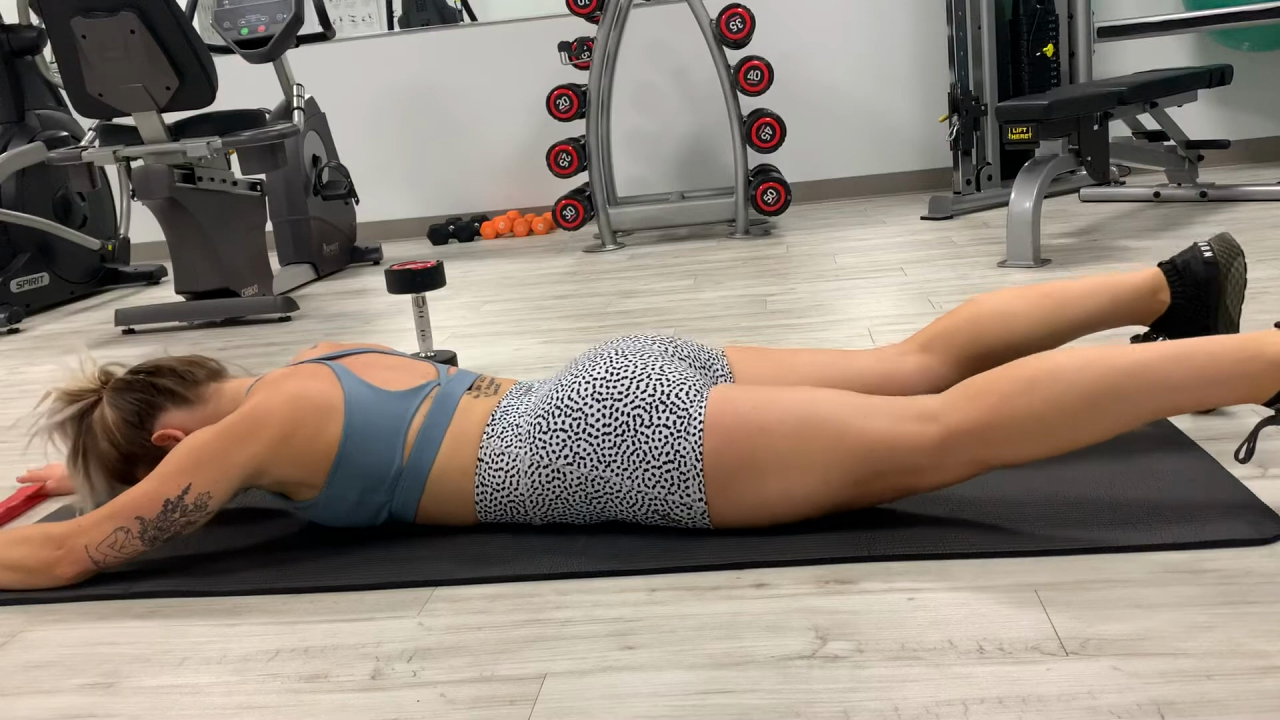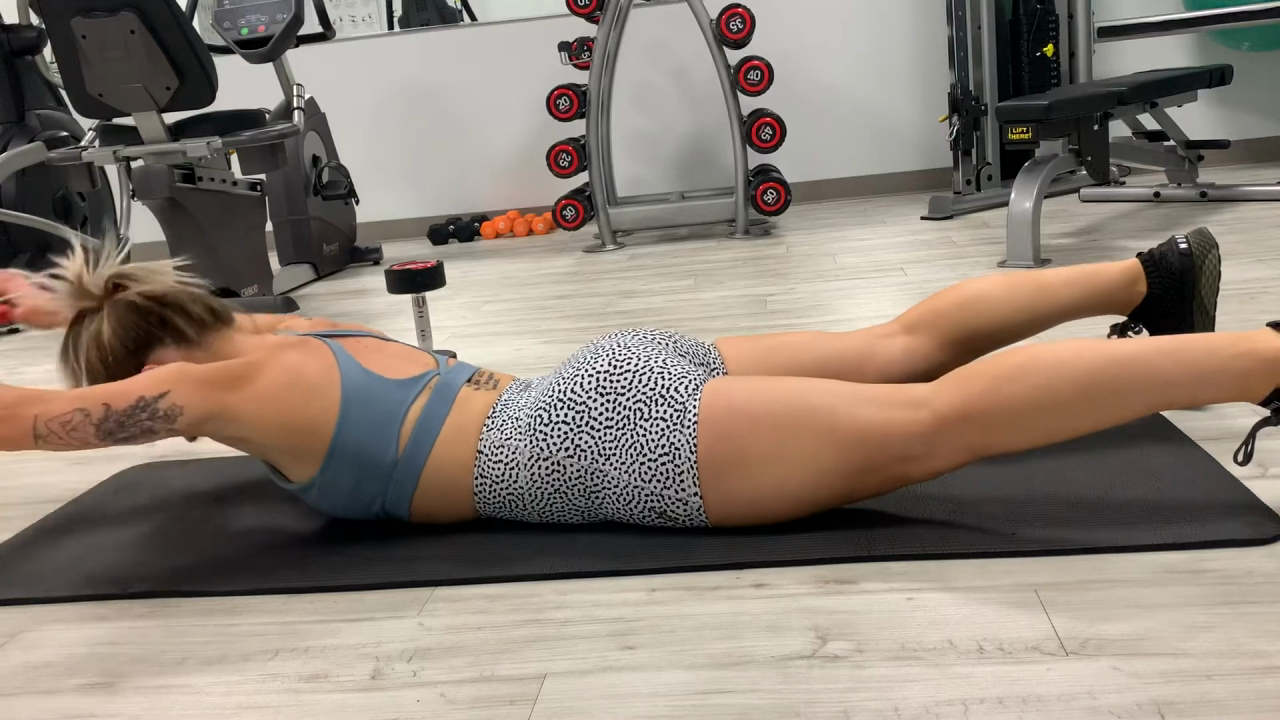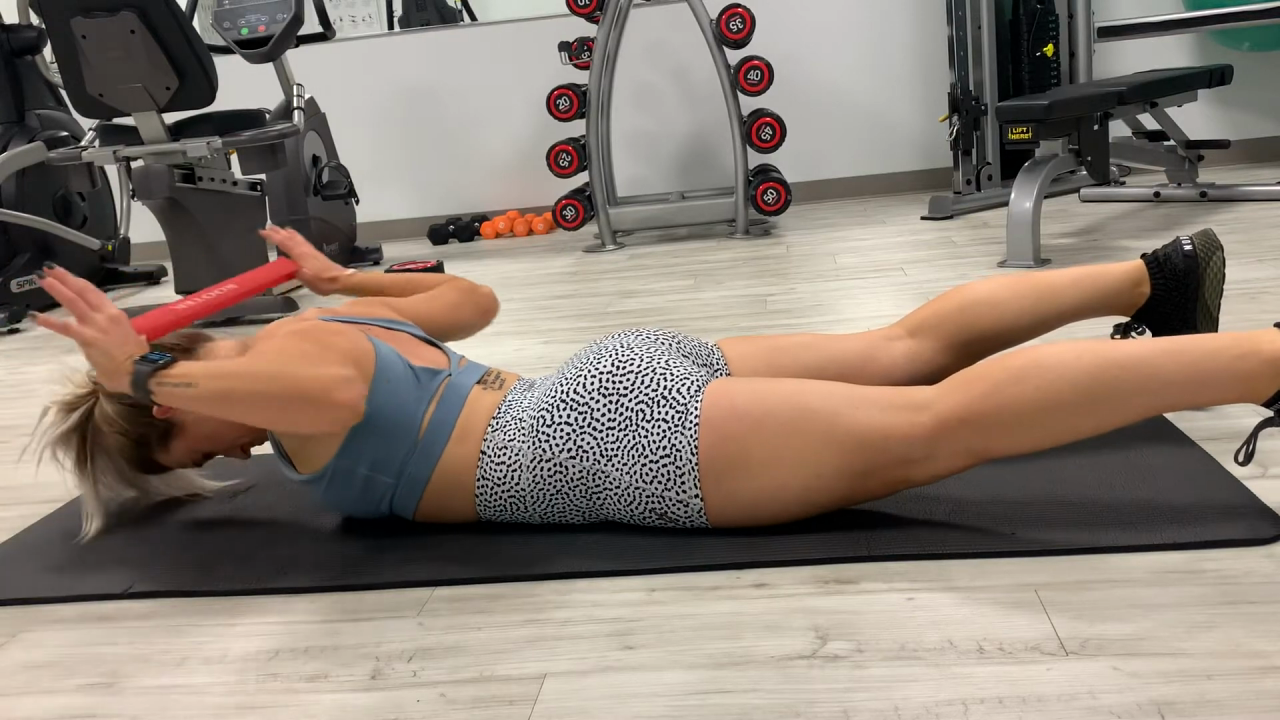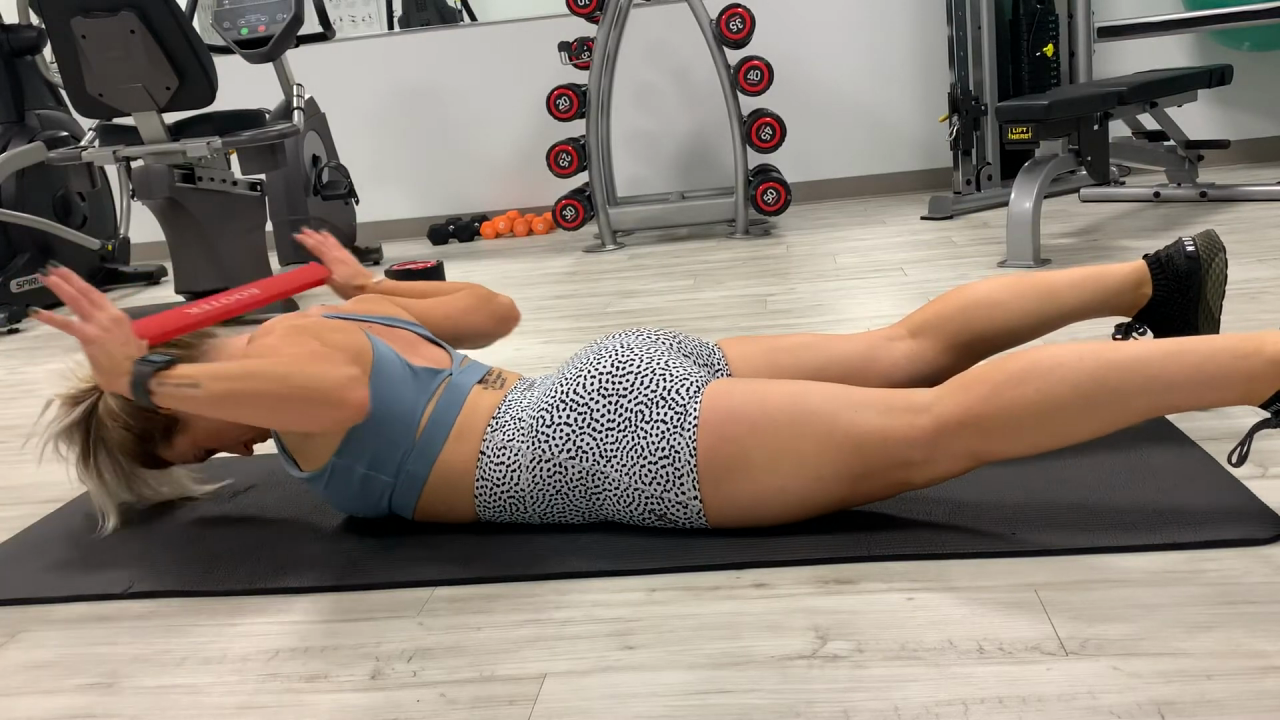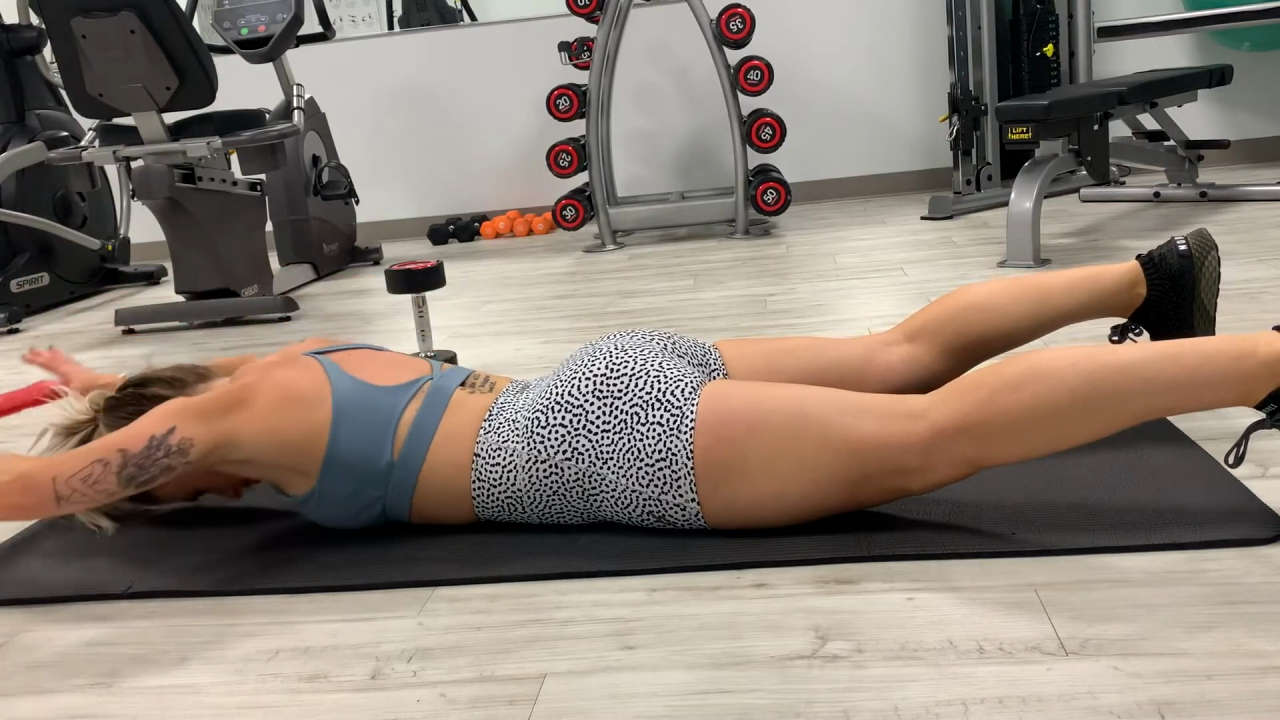
dt=0.7s
person 1, frame 1
left shoulder: (250, 434)
right shoulder: (317, 360)
left hip: (619, 449)
right hip: (625, 383)
left knee: (952, 433)
right knee: (924, 365)
right ankle: (1175, 286)
person 1, frame 2
left shoulder: (236, 390)
right shoulder: (294, 335)
right elbow: (247, 315)
left hip: (609, 448)
right hip: (625, 378)
left knee: (938, 425)
right knee: (902, 347)
right ankle: (1148, 280)
person 1, frame 3
left shoulder: (268, 367)
right shoulder: (325, 318)
left elbow: (346, 400)
right elbow: (472, 299)
left wrist: (148, 373)
left hip: (619, 441)
right hip: (625, 379)
left knee: (940, 426)
right knee: (902, 351)
right ankle: (1153, 279)
person 1, frame 4
left shoulder: (272, 354)
right shoulder: (328, 315)
left elbow: (347, 399)
right elbow: (495, 307)
left wrist: (145, 372)
left hip: (616, 447)
right hip: (624, 377)
left knee: (939, 431)
right knee: (904, 351)
right ankle: (1154, 280)
person 1, frame 5
left shoulder: (229, 419)
right shoulder: (293, 363)
right wrist: (108, 395)
left hip: (611, 444)
right hip: (619, 378)
left knee: (933, 440)
right knee: (901, 354)
right ankle: (1150, 280)
